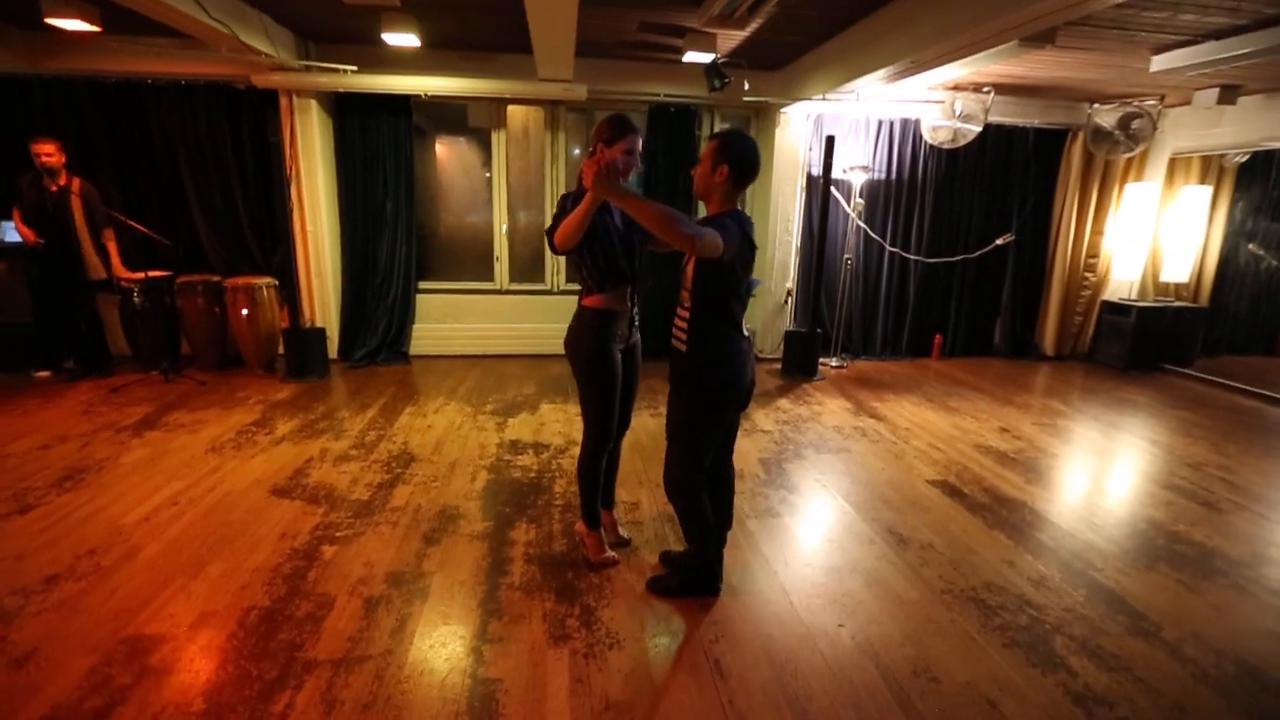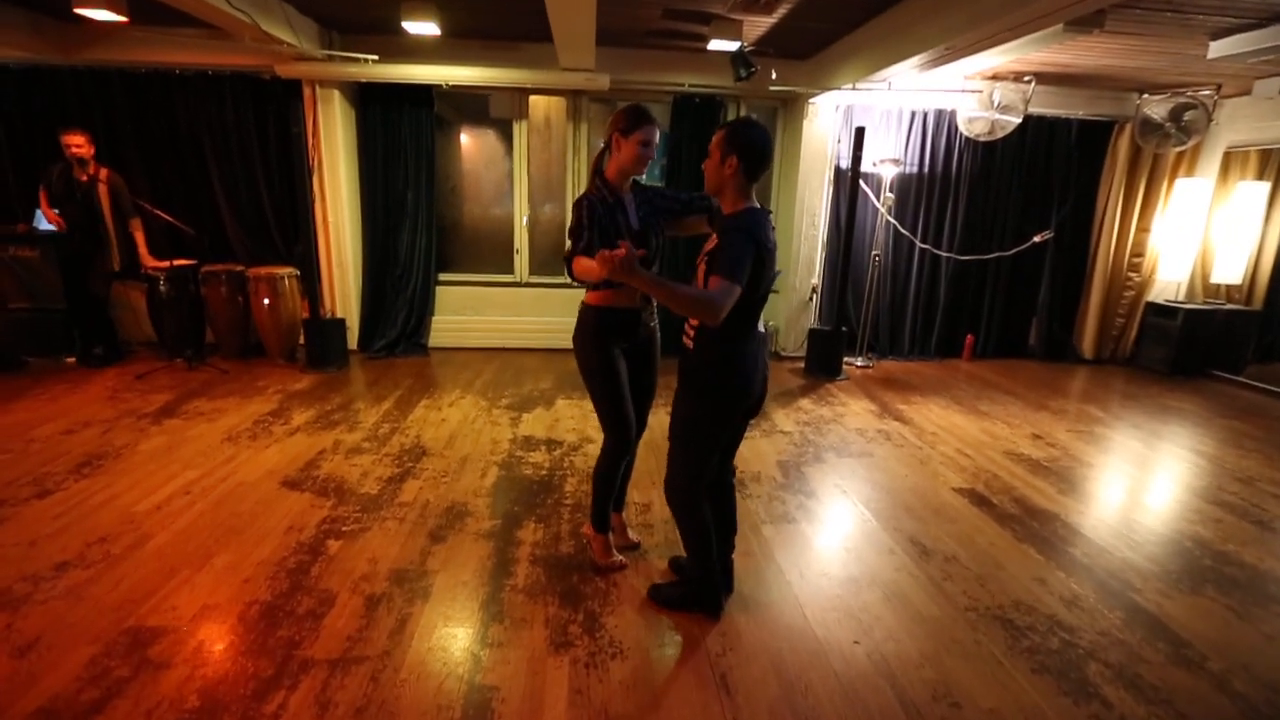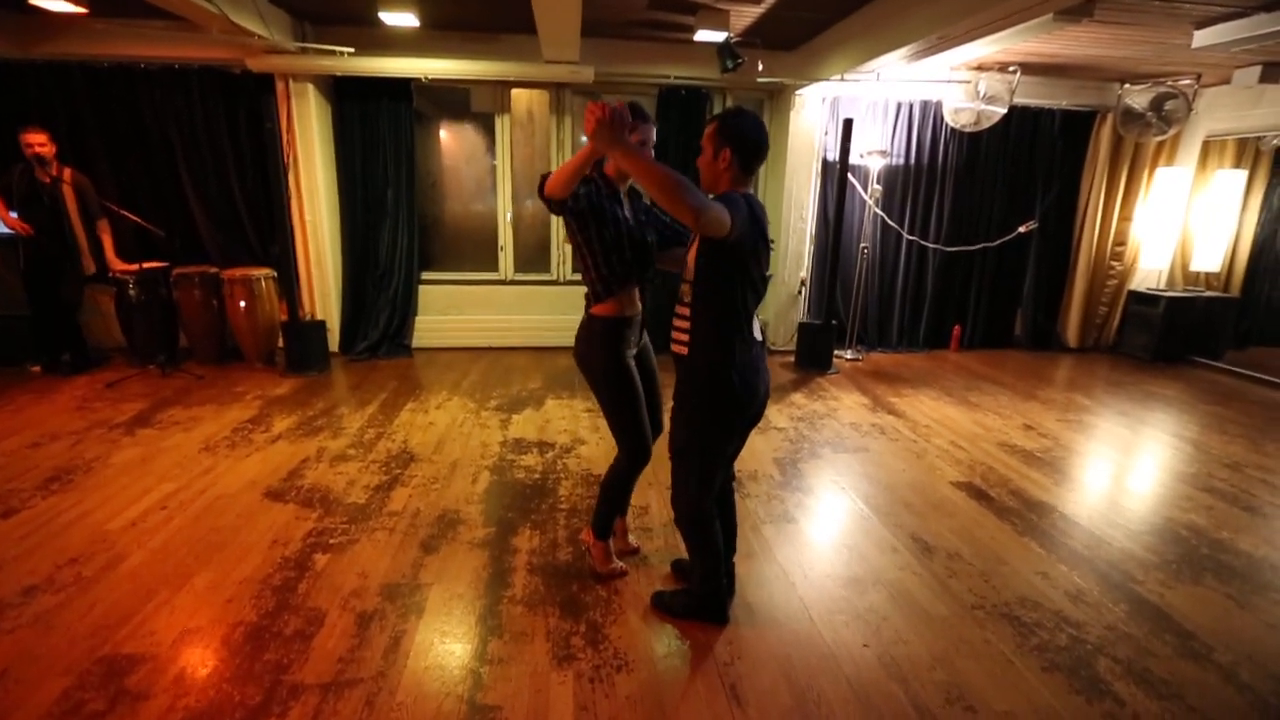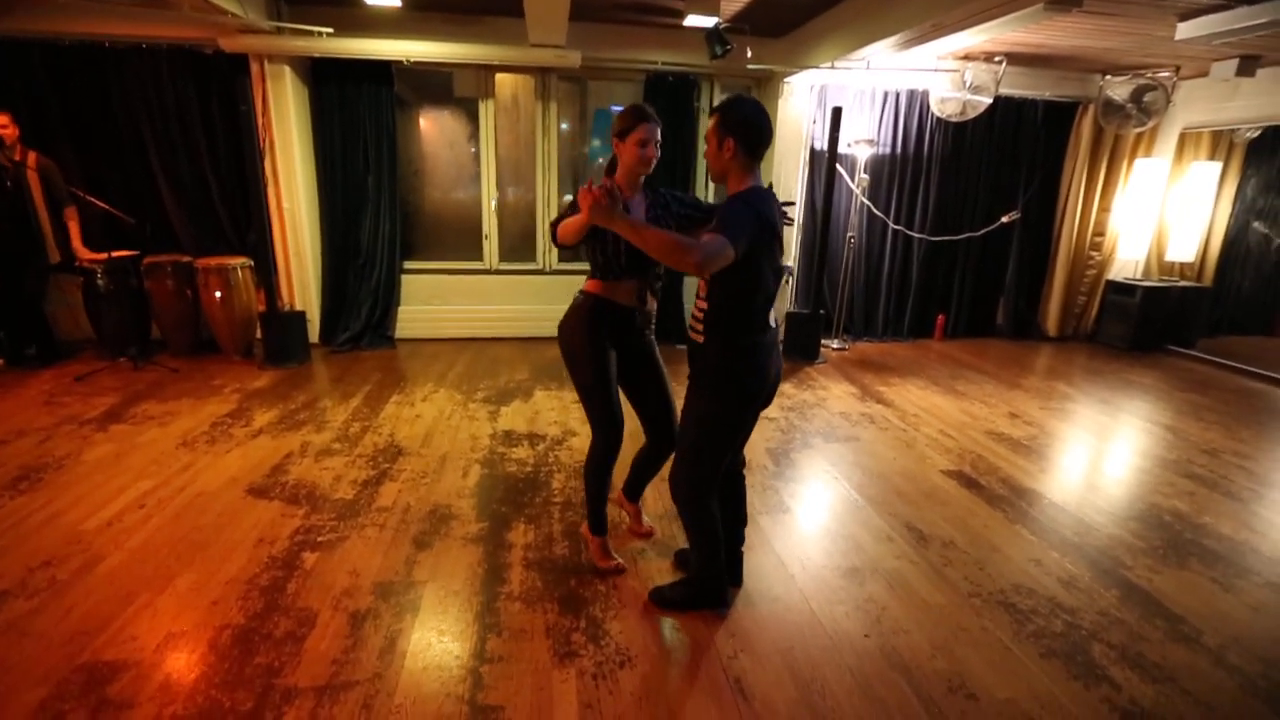
dt=0.7s
person 1, frame 1
left shoulder: (729, 229)
right shoulder: (724, 226)
left elbow: (685, 235)
right elbow: (685, 235)
left wrist: (615, 193)
right wrist: (617, 198)
left hip: (707, 374)
right hip: (725, 368)
left knee: (683, 476)
right knee: (715, 468)
left ankle: (702, 573)
right ankle: (707, 557)
person 1, frame 2
left shoulder: (740, 233)
right shoulder: (751, 221)
left elbow: (712, 308)
left wrist: (637, 276)
left hip: (717, 376)
right hip: (741, 371)
left knee: (685, 486)
right knee: (716, 473)
left ankle: (705, 587)
right ankle: (717, 568)
person 1, frame 3
left shoulder: (736, 211)
right shoulder: (742, 214)
left elbow: (693, 210)
right elbow: (696, 252)
left wrist: (617, 149)
left hip: (716, 382)
right hip: (737, 376)
left knee: (692, 495)
right knee: (715, 480)
left ankle: (709, 596)
right ankle: (718, 569)
person 1, frame 4
left shoulder: (744, 210)
right shoulder: (760, 203)
left elbow: (697, 259)
left wrist: (615, 220)
left hip: (730, 369)
right hip: (749, 361)
left knee: (690, 479)
right knee: (725, 466)
left ankle: (708, 583)
right ankle: (726, 561)
person 2, frame 1
right shoulder: (579, 202)
right elbow: (559, 243)
right wrist: (593, 195)
left hip: (628, 327)
right hip: (595, 330)
left knee: (618, 429)
right knee: (599, 433)
left ankle: (605, 513)
right ankle: (590, 526)
person 2, frame 2
left shoulder: (648, 198)
right shoulder: (591, 203)
left elbow: (703, 208)
right elbow: (577, 264)
right wrist: (604, 269)
left hip: (644, 325)
right hip: (601, 328)
left knee: (635, 430)
right knee: (620, 434)
left ankle: (615, 513)
right ankle: (598, 529)
person 2, frame 3
left shoulder: (636, 201)
right shoulder: (589, 195)
left elbow: (680, 243)
right elbow: (551, 192)
right wrist: (594, 149)
left hip: (634, 331)
right hip: (605, 337)
left knee: (650, 430)
right knee: (637, 445)
left ankle: (617, 518)
right ankle: (597, 535)
person 2, frame 4
left shoulder: (666, 202)
left elbow: (718, 220)
right elbow: (561, 235)
right wrist: (588, 215)
left hip: (638, 328)
right hip: (591, 322)
left knee: (666, 433)
right knee: (609, 431)
left ankle: (630, 496)
right ankle: (596, 531)
person 3, frame 1
left shoulder: (81, 188)
right shoulder: (28, 185)
left elbow: (103, 226)
right elbow: (19, 208)
left wrist: (115, 262)
right wrist: (21, 228)
left hip: (79, 260)
right hip: (46, 262)
left knee: (87, 311)
right knee: (53, 315)
left ankle: (102, 361)
right ankle: (82, 361)
person 3, frame 2
left shoulder: (108, 179)
right shoulder: (59, 174)
left elbow: (131, 215)
right elbow: (44, 188)
left wrist: (143, 251)
right wrist: (47, 210)
left hip: (101, 249)
right hip: (71, 248)
left knee: (95, 298)
right knee: (76, 301)
left ankle: (109, 350)
right ankle: (88, 348)
person 3, frame 3
left shoulder: (73, 180)
left elbow: (98, 217)
left wrist: (109, 255)
left hip: (69, 257)
right hip: (36, 258)
left knee: (65, 307)
right knee: (41, 312)
left ankle: (79, 359)
right ankle: (50, 358)
person 3, frame 4
left shoulder: (39, 164)
left elbow: (65, 203)
left wrist: (76, 244)
left hip: (37, 246)
left knee: (29, 300)
left ankle: (46, 351)
